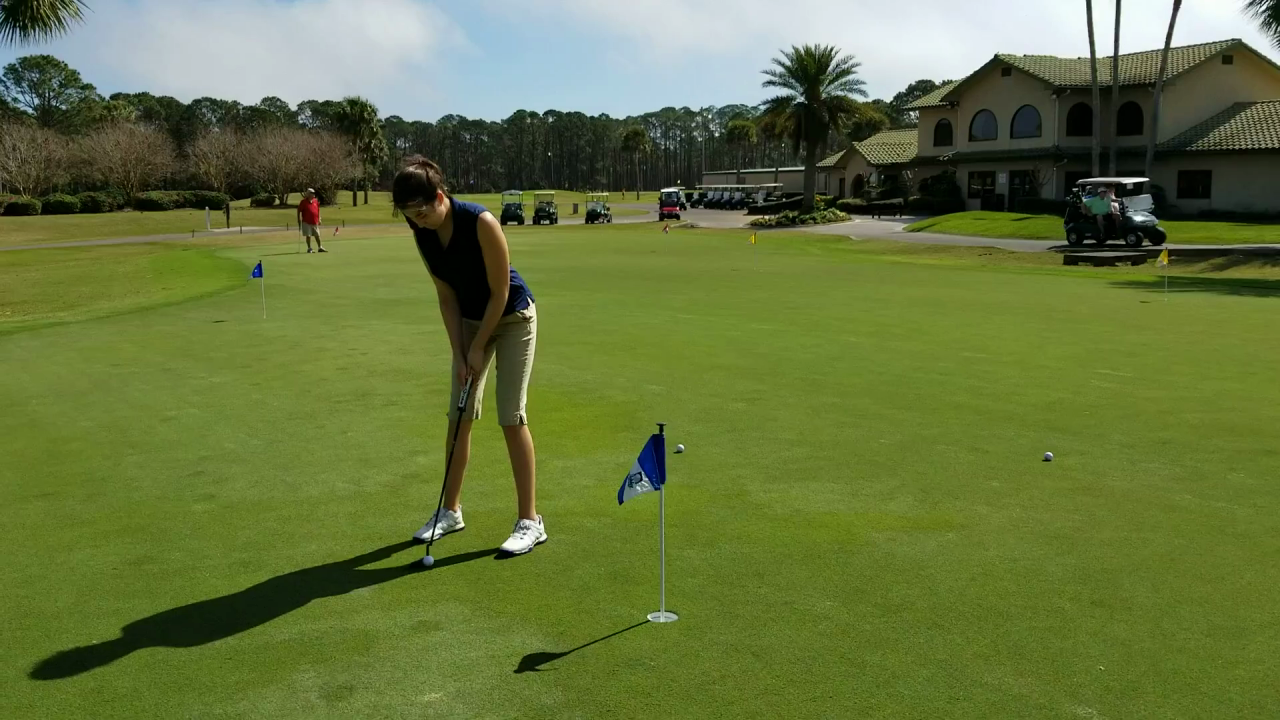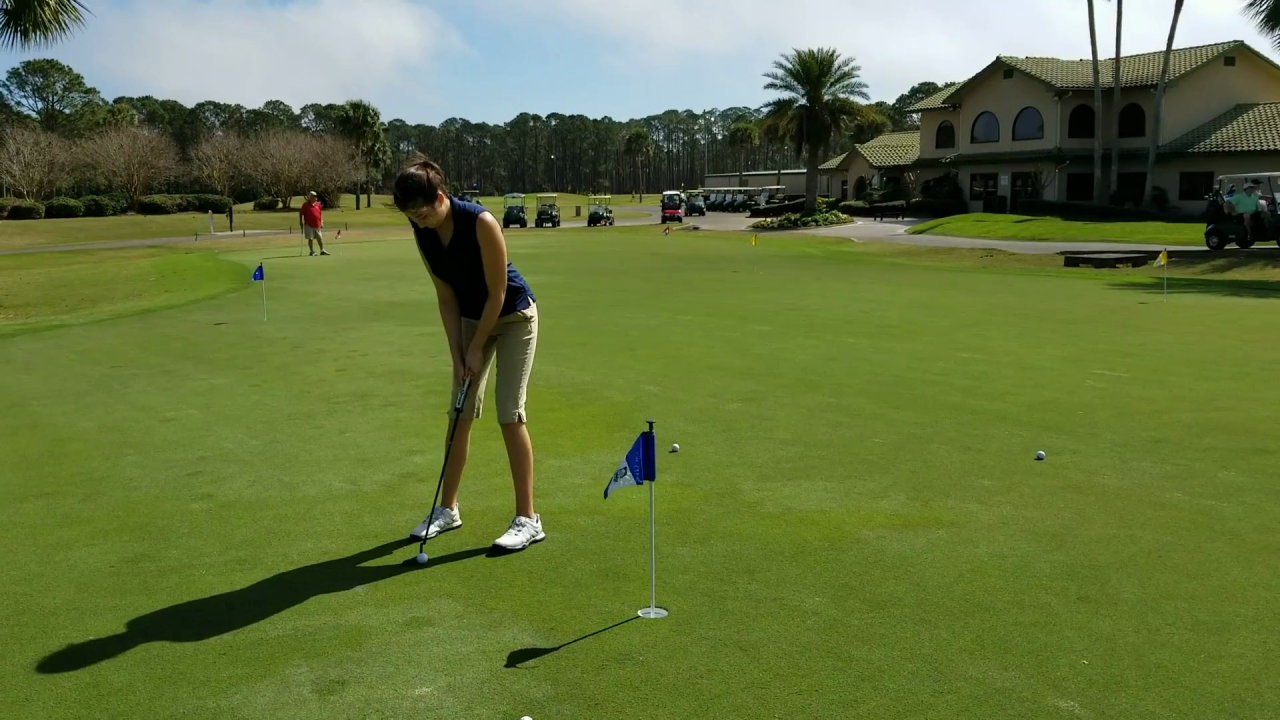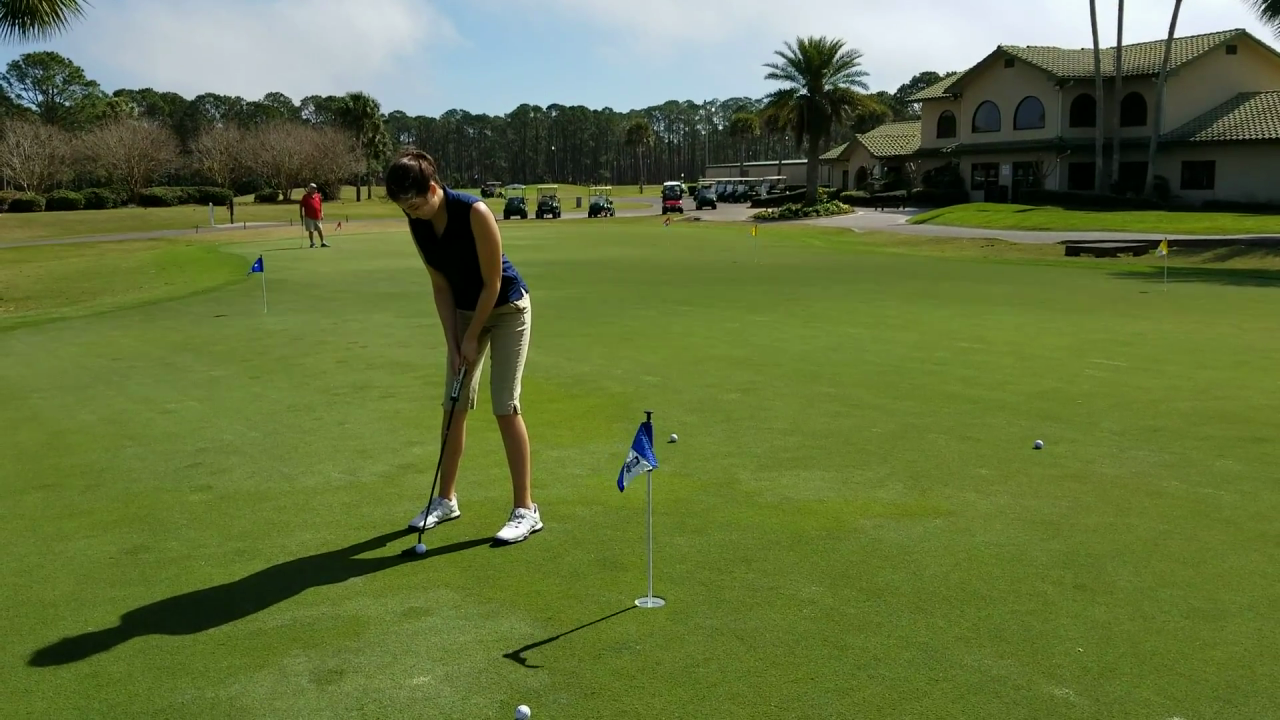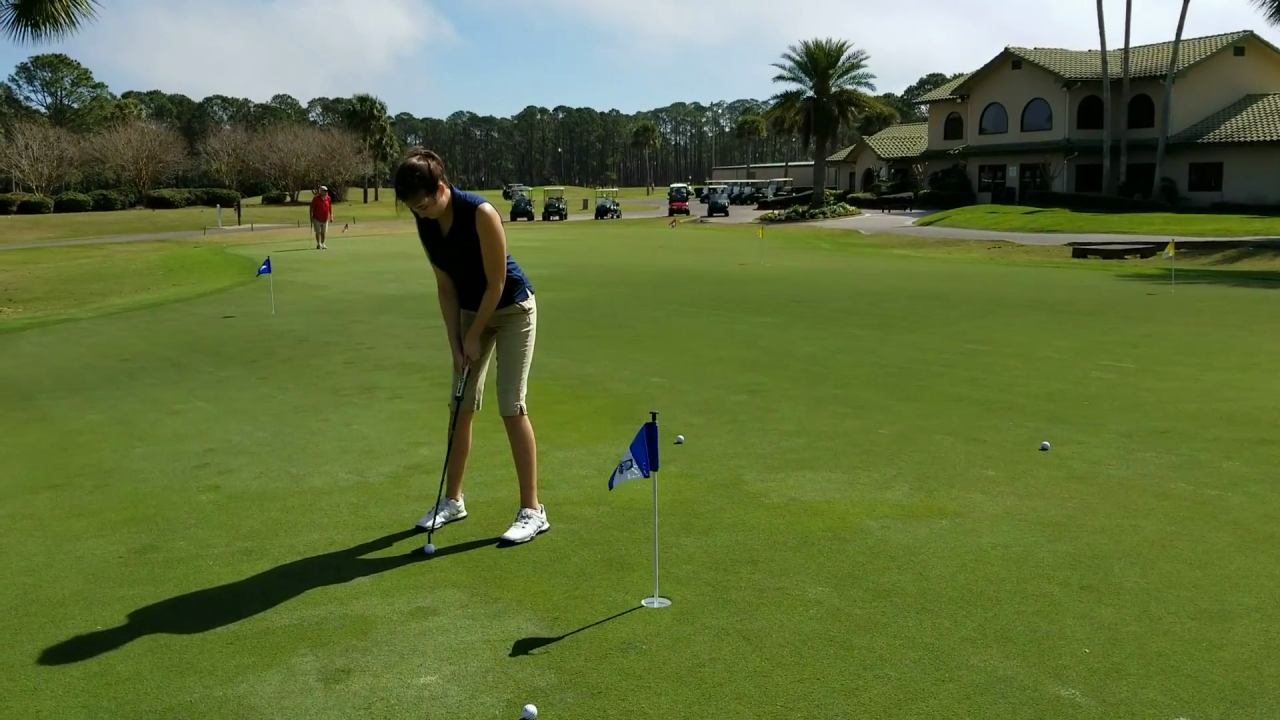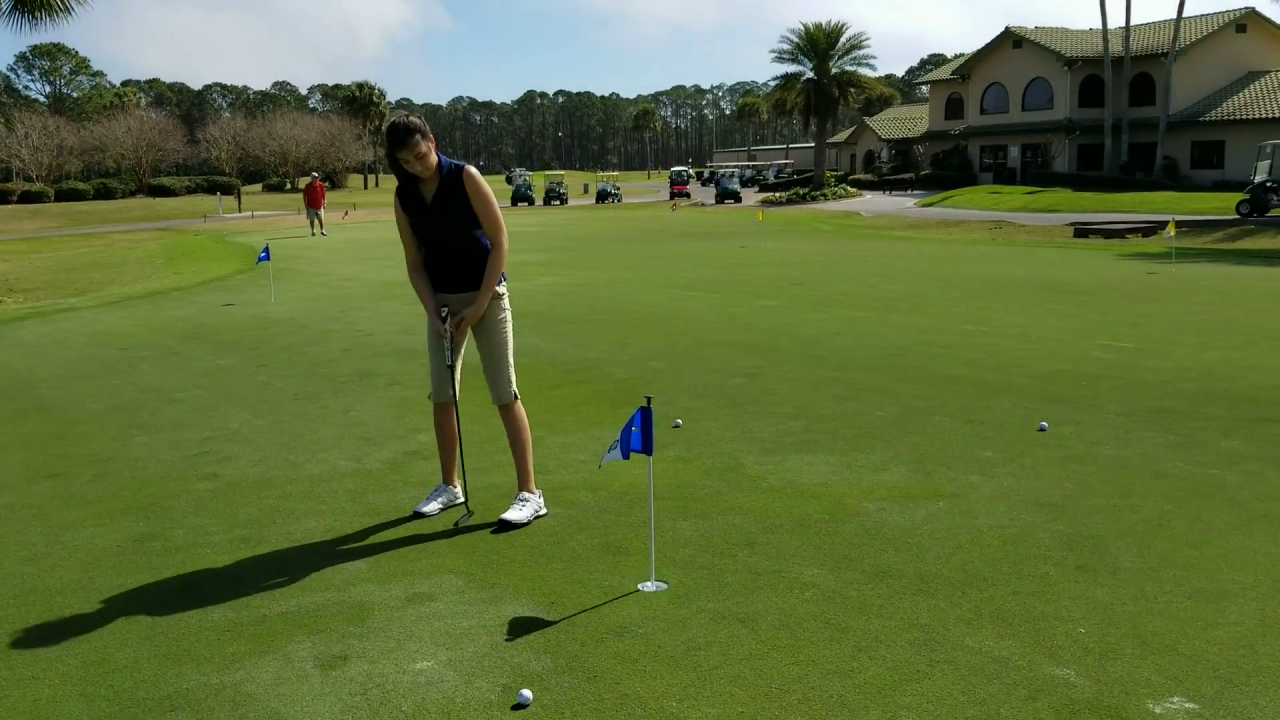
dt=1s
person 1, frame 1
left shoulder: (481, 222)
right shoulder: (422, 233)
left elbow: (500, 291)
right elbow: (447, 296)
left wrist: (478, 348)
right wrist: (459, 353)
left hip: (512, 316)
right hip: (471, 319)
left knee: (511, 417)
right knee: (458, 417)
left ankle: (530, 520)
right ankle: (450, 510)
person 1, frame 2
left shoulder: (480, 222)
right shoulder: (423, 234)
left elbow: (498, 293)
right elbow: (447, 296)
left wrist: (476, 349)
right wrist: (457, 355)
left hip: (513, 316)
right hip: (473, 318)
left knee: (510, 415)
right knee: (459, 416)
left ankle: (527, 519)
right ankle: (448, 508)
person 1, frame 3
left shoulder: (474, 212)
right shoulder: (418, 225)
left elbow: (493, 282)
right elbow: (441, 286)
left wrist: (472, 338)
right wrist: (453, 343)
left hip: (506, 307)
right hip: (465, 310)
left knee: (505, 406)
right knee: (453, 407)
left ankle: (526, 509)
right ankle: (446, 499)
person 1, frame 4
left shoulder: (480, 213)
right shoulder: (425, 223)
left elbow: (497, 283)
right elbow: (446, 285)
left wrist: (475, 337)
right wrist: (455, 343)
left hip: (511, 308)
right hip: (470, 309)
left knee: (511, 406)
right knee: (460, 406)
left ankle: (532, 510)
right ankle: (453, 499)
person 1, frame 5
left shoulder: (465, 177)
right shoulder: (403, 196)
left elbow: (499, 242)
right elbow: (414, 263)
left wrist: (479, 304)
right wrist: (433, 314)
left hip: (486, 294)
right hip: (441, 298)
left knee: (503, 392)
right knee: (442, 394)
left ankle: (530, 493)
right ankle: (450, 486)
